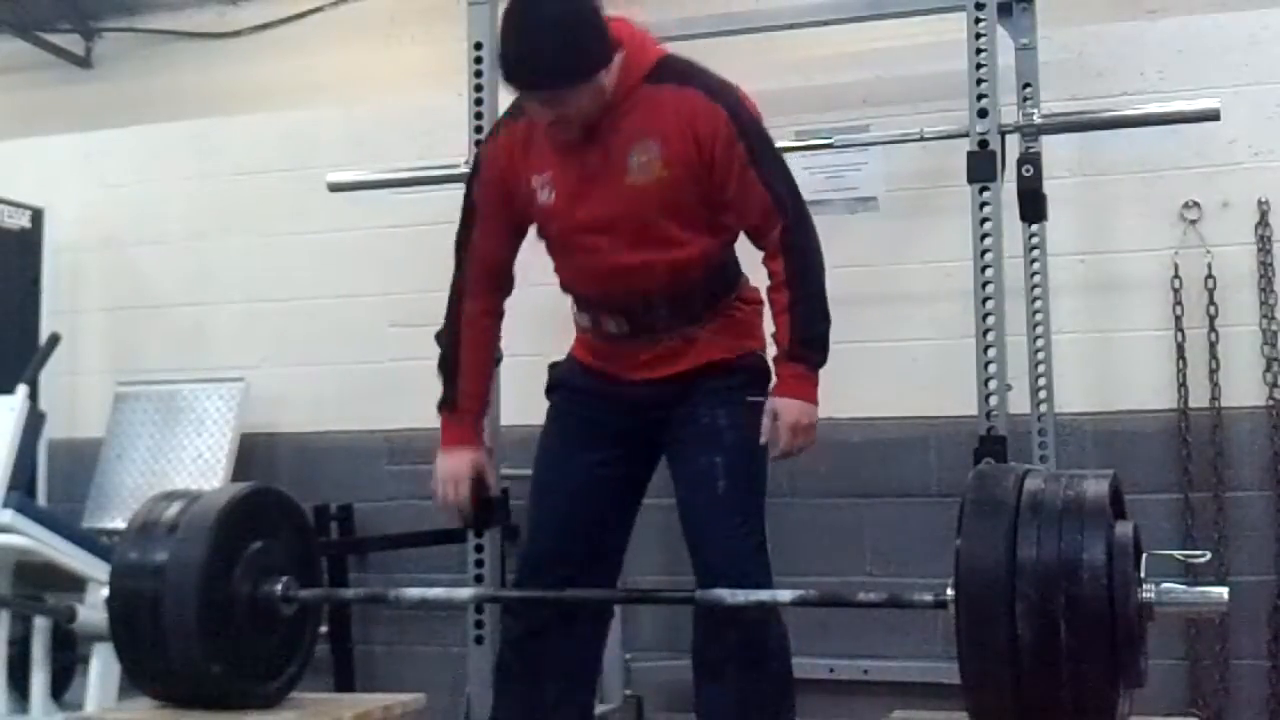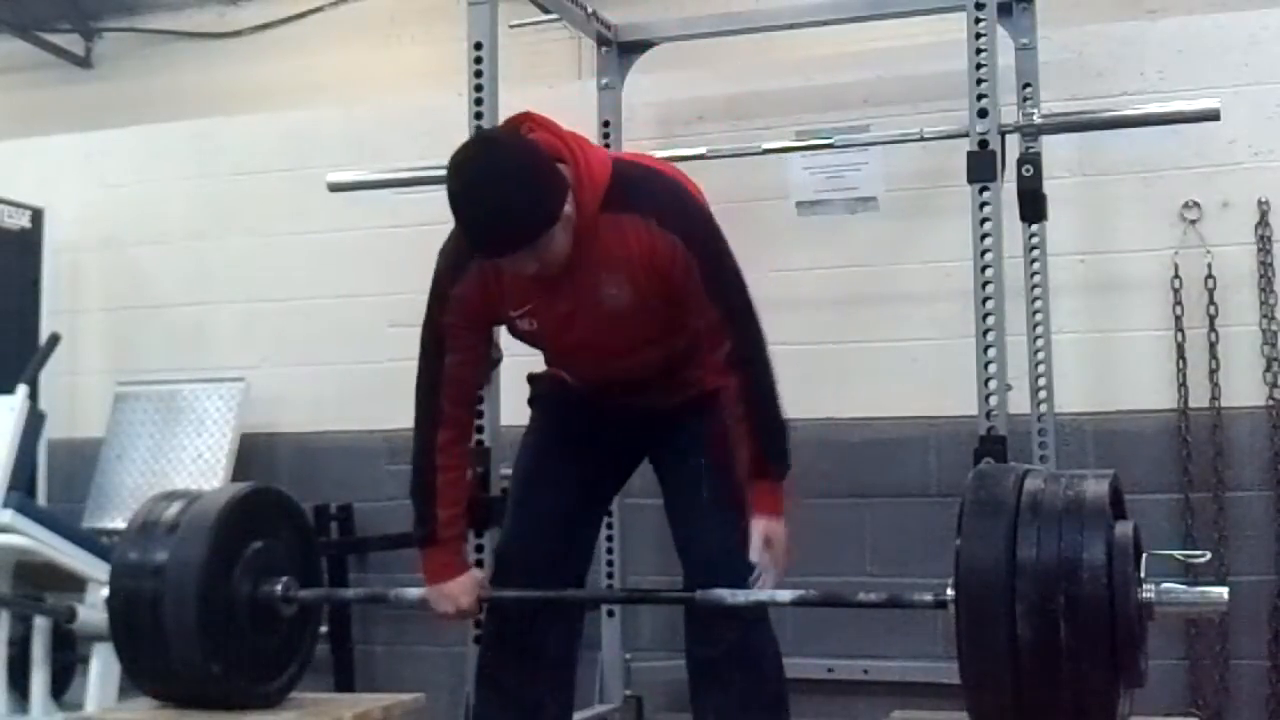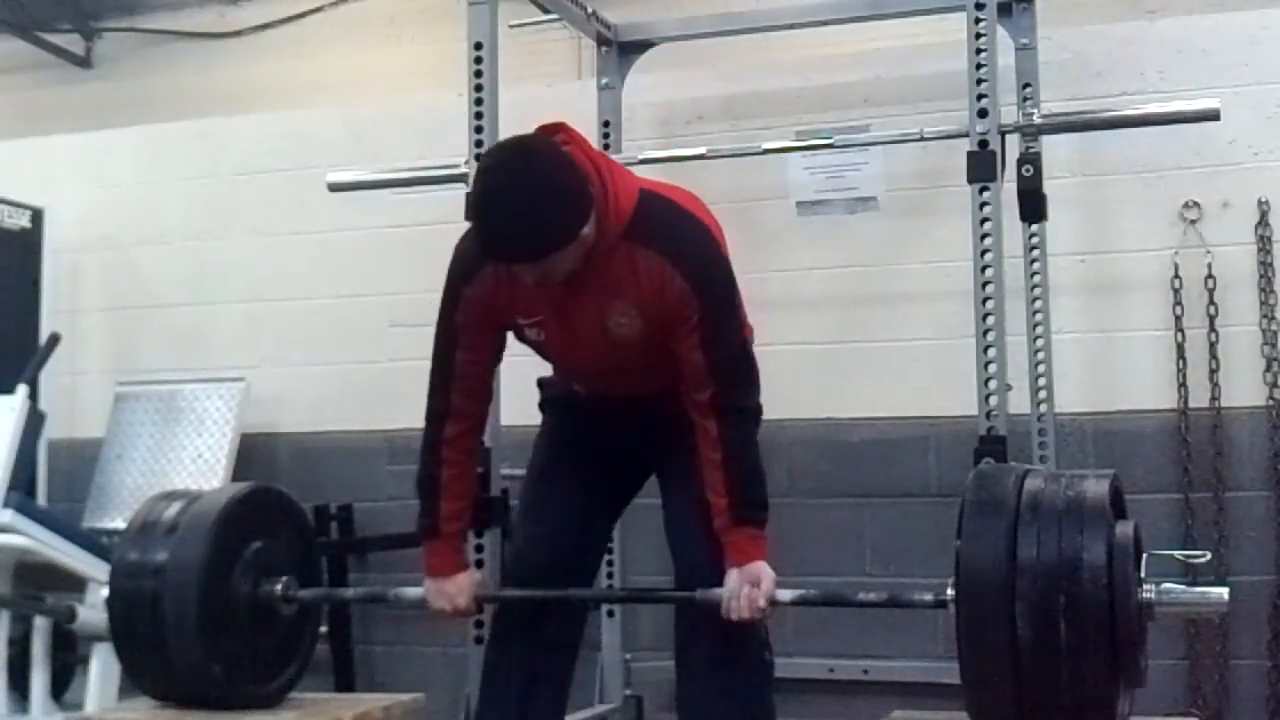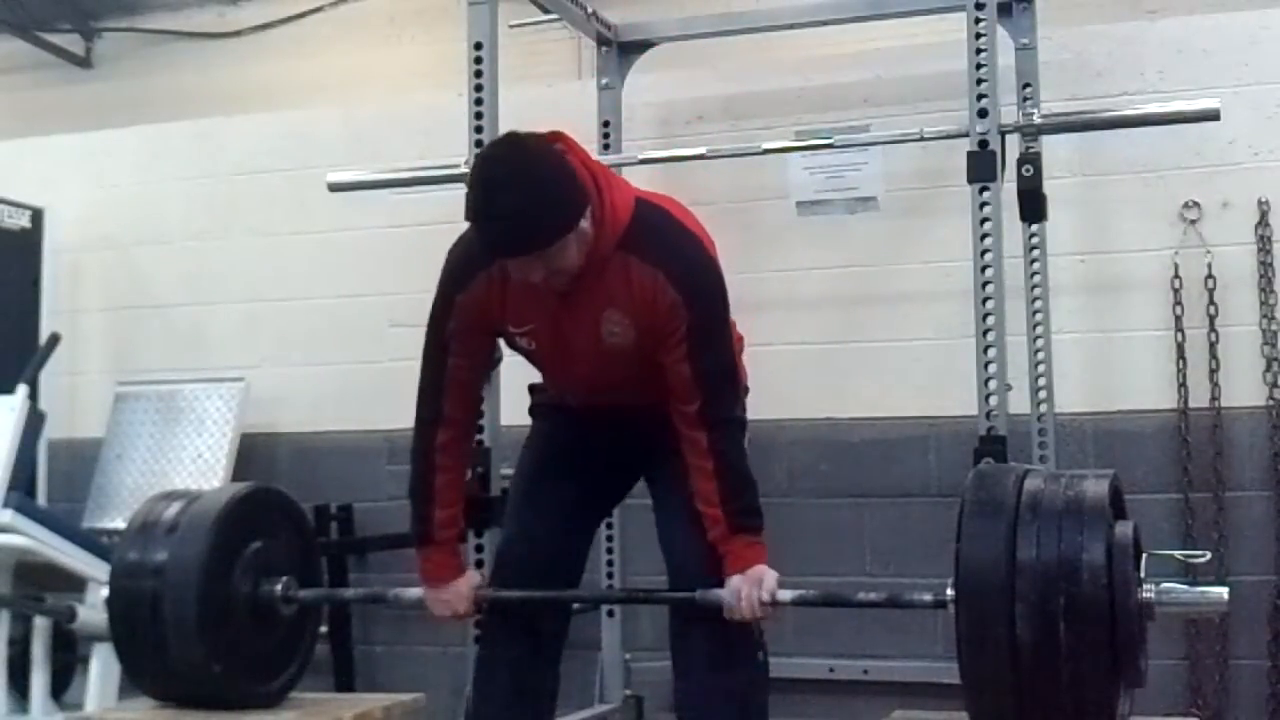
dt=0.7s
person 1, frame 1
left shoulder: (698, 107)
right shoulder: (507, 149)
left elbow: (786, 236)
right elbow: (477, 292)
left wrist: (796, 376)
right wrist: (460, 428)
left hip: (713, 376)
right hip: (596, 382)
left knee: (731, 582)
right knee: (549, 582)
person 1, frame 2
left shoulder: (656, 208)
right shoulder: (468, 267)
left elbow: (736, 351)
right elbow: (446, 403)
left wrist: (764, 495)
right wrist: (442, 556)
left hip: (693, 399)
right hip: (578, 403)
left knee: (722, 589)
right knee: (521, 588)
person 1, frame 3
left shoulder: (677, 241)
right shoulder: (481, 264)
left elbow: (726, 402)
right elbow: (457, 402)
left wrist: (745, 546)
right wrist: (444, 553)
left hip: (690, 409)
right hip: (586, 408)
left knee: (718, 591)
right knee: (532, 587)
person 1, frame 4
left shoulder: (670, 252)
right shoulder: (473, 269)
left elbow: (709, 414)
right elbow: (445, 407)
left wrist: (742, 550)
right wrist: (440, 557)
left hip: (677, 415)
right hip: (573, 417)
left knee: (709, 592)
right knee: (516, 594)
